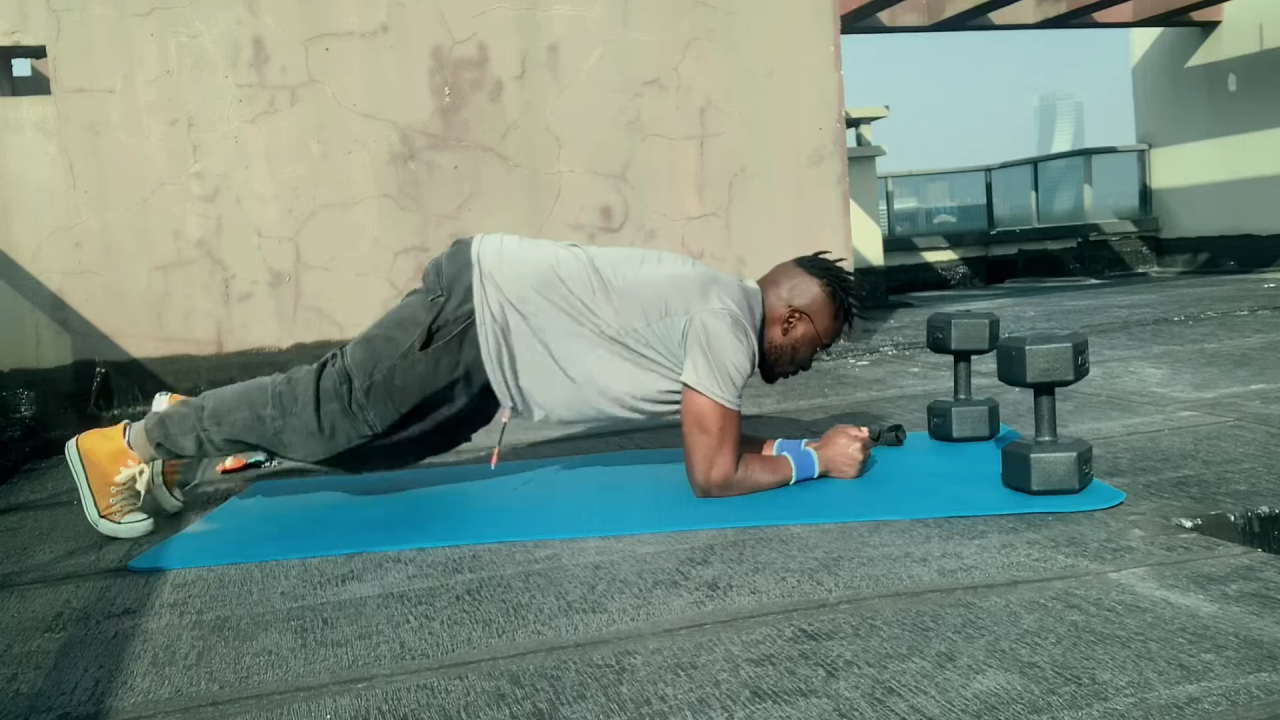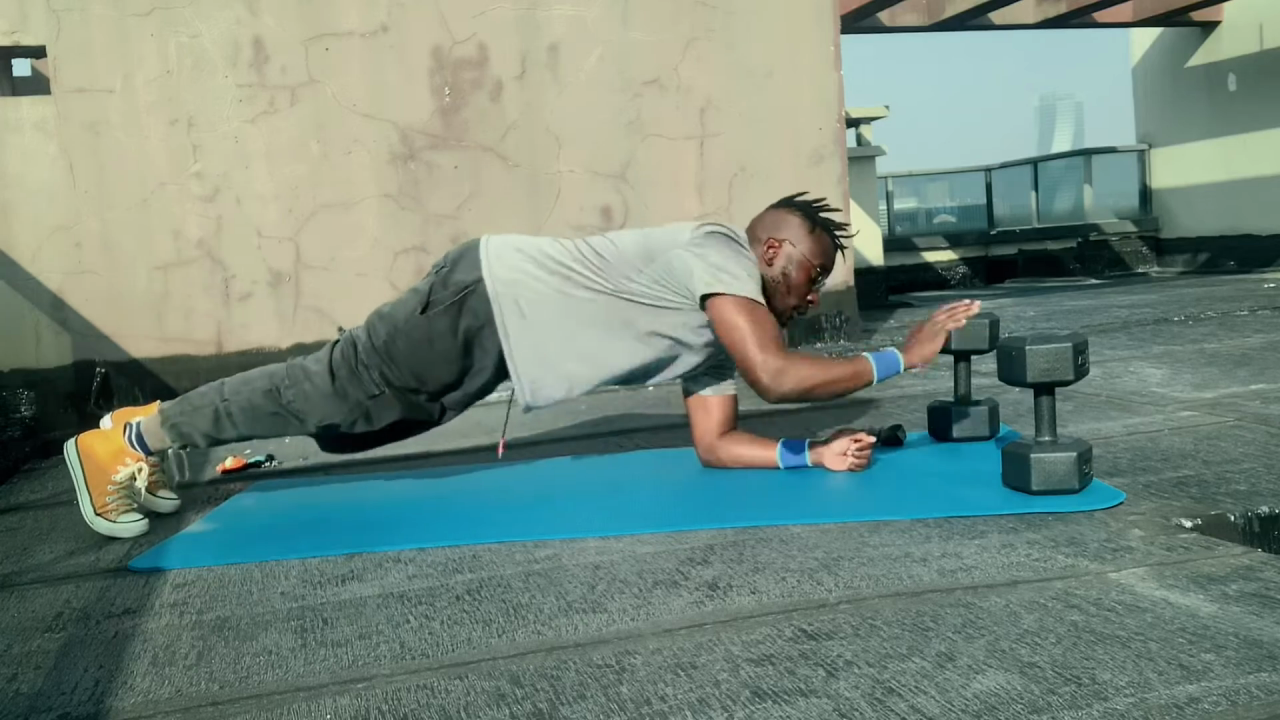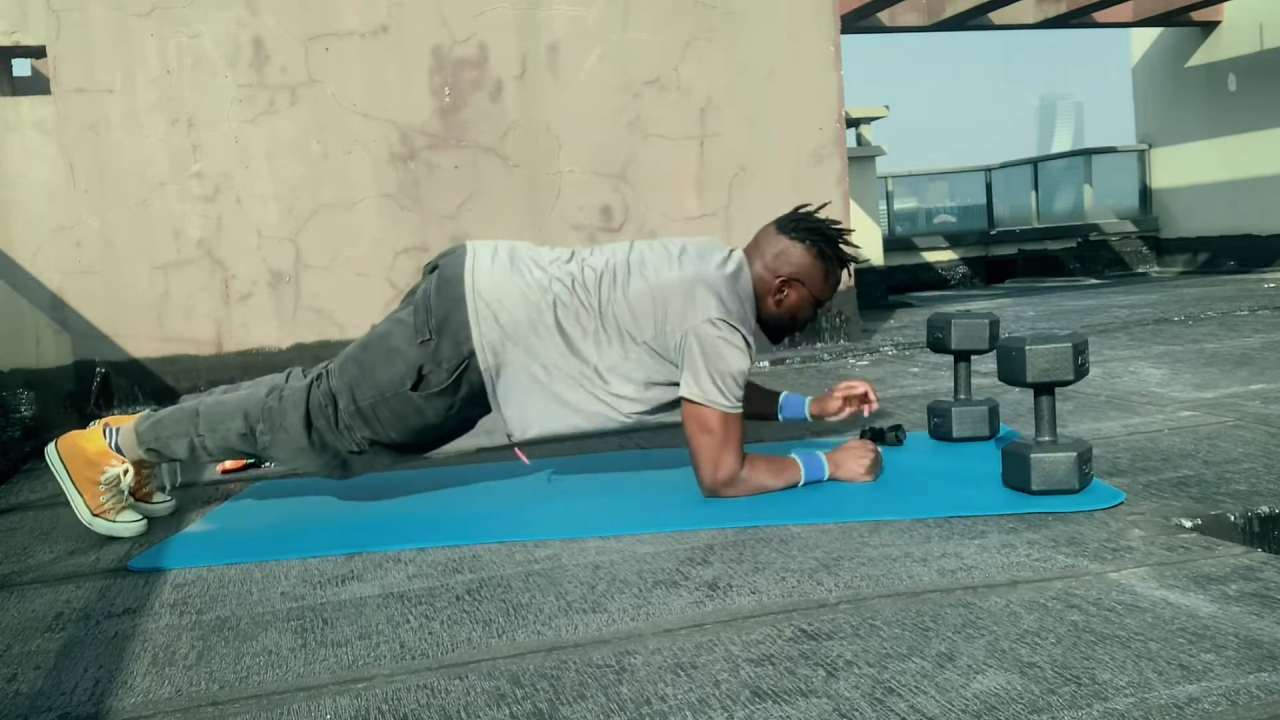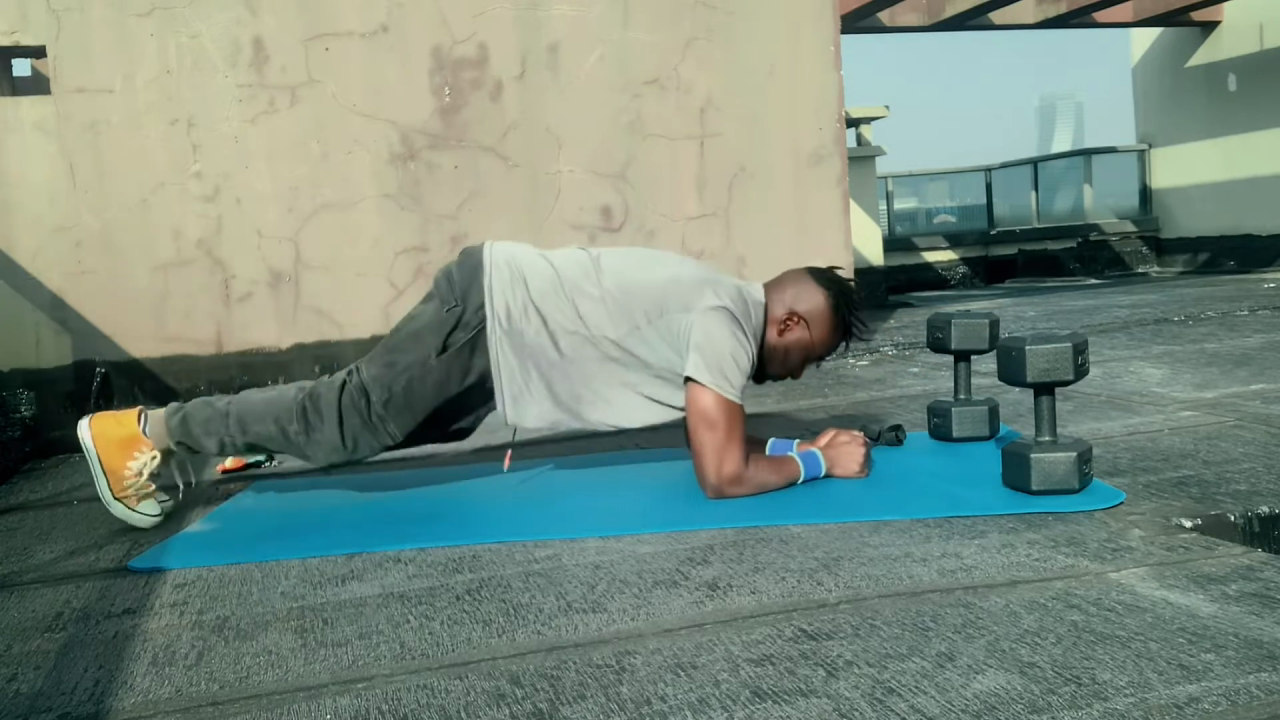
dt=1s
person 1, frame 1
left shoulder: (720, 306)
right shoulder: (729, 322)
left elbow: (713, 438)
right elbow: (712, 474)
left wrist: (796, 444)
right wrist: (811, 460)
left hip: (500, 298)
right hip: (479, 307)
left knee: (362, 430)
right knee: (327, 414)
left ankle: (183, 421)
right ankle: (127, 443)
person 1, frame 2
left shoulder: (711, 326)
right shoulder: (714, 255)
left elbow: (715, 442)
right elbow: (779, 376)
left wrist: (810, 453)
right wrist: (900, 355)
left hip: (493, 338)
right hip: (480, 301)
left knee: (342, 414)
right knee: (324, 390)
left ankle: (162, 433)
right ankle: (129, 439)
person 1, frame 3
left shoulder: (719, 264)
right shoulder: (718, 321)
left elbow: (716, 389)
right elbow: (721, 475)
left wrist: (806, 407)
right wrist: (826, 466)
left hip: (479, 286)
right hip: (471, 337)
left knee: (328, 402)
right knee: (322, 423)
left ankle: (140, 438)
right ankle: (110, 445)
person 1, frame 4
left shoulder: (724, 308)
right shoulder: (728, 323)
left elbow: (717, 439)
right elbow: (722, 474)
left wrist: (790, 445)
right wrist: (817, 463)
left hip: (497, 301)
right hip: (488, 308)
left knee: (355, 404)
right knee: (342, 424)
left ankle: (173, 430)
right ankle: (137, 432)
